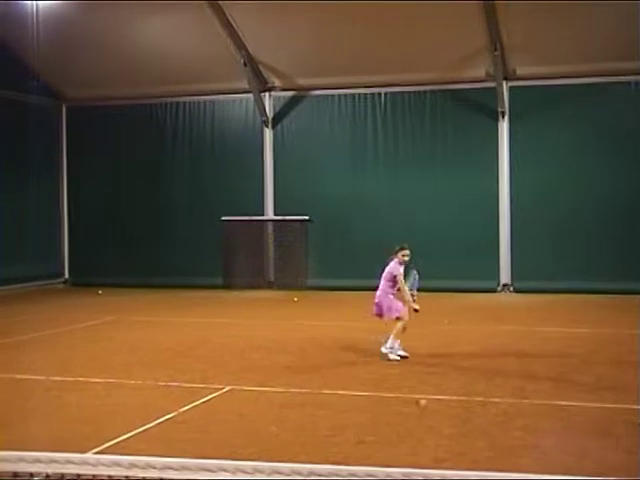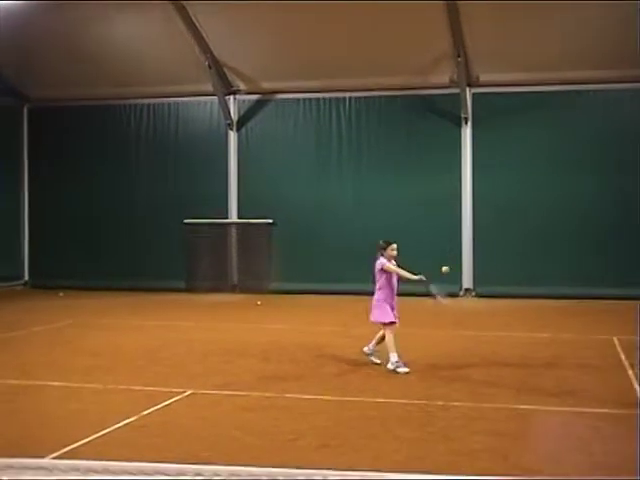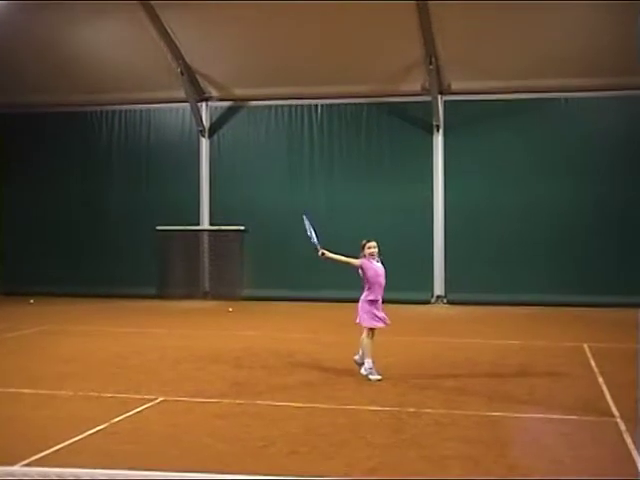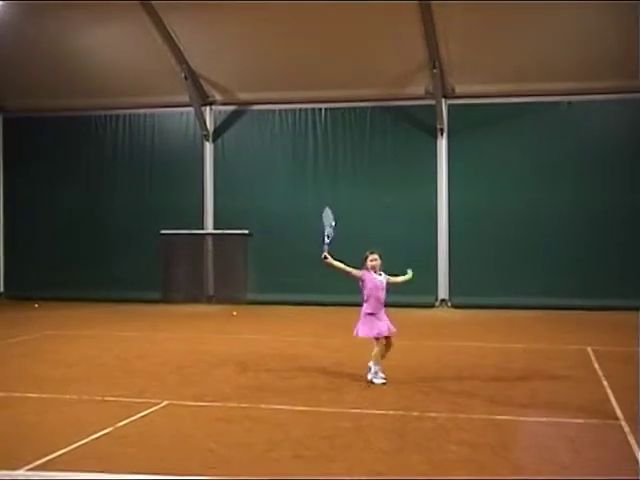
dt=0.4s
person 1, frame 1
left shoulder: (394, 264)
right shoulder: (397, 268)
right elbow: (403, 288)
left wrist: (404, 291)
right wrist: (412, 304)
left hip: (387, 296)
right hip: (385, 296)
left knee: (403, 319)
right knee: (404, 318)
left ankle: (395, 346)
right ankle: (388, 347)
person 1, frame 2
left shoulder: (389, 263)
right shoulder: (382, 263)
right elbow: (397, 271)
right wrist: (414, 277)
left hip: (388, 301)
right hip: (382, 301)
left knee: (387, 329)
right knee: (389, 330)
left ankle: (370, 348)
right ankle: (394, 361)
person 1, frame 3
left shoulder: (378, 264)
right shoulder: (363, 263)
right elbow: (346, 259)
right wrist: (327, 254)
left hip: (377, 302)
right hip: (368, 302)
left knee: (368, 332)
right knee: (369, 333)
left ankle: (361, 357)
right ankle: (368, 367)
person 1, frame 4
left shoulder: (383, 277)
right shoulder: (363, 274)
left elbow: (395, 280)
right elbow: (346, 268)
left wrist: (408, 276)
right wrist: (330, 260)
left hip: (380, 314)
right hip: (368, 314)
left knee: (389, 342)
right knee: (379, 342)
left ankle: (374, 366)
right ankle: (372, 372)
